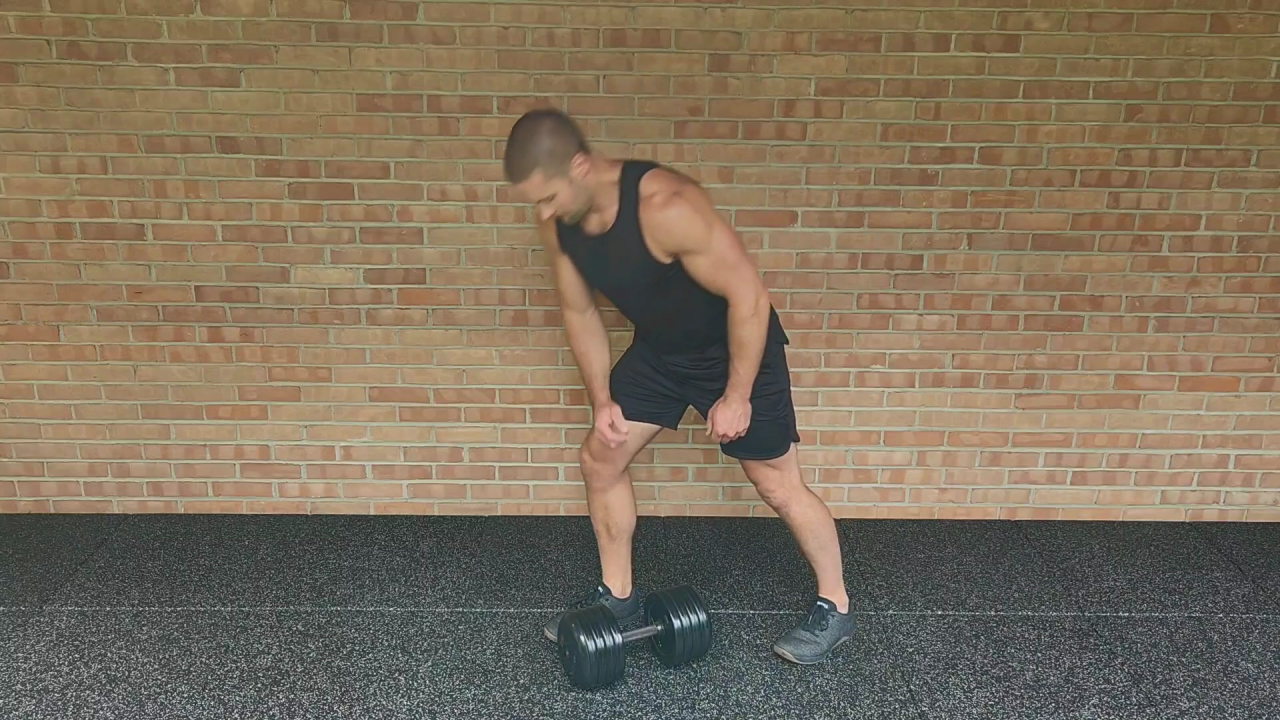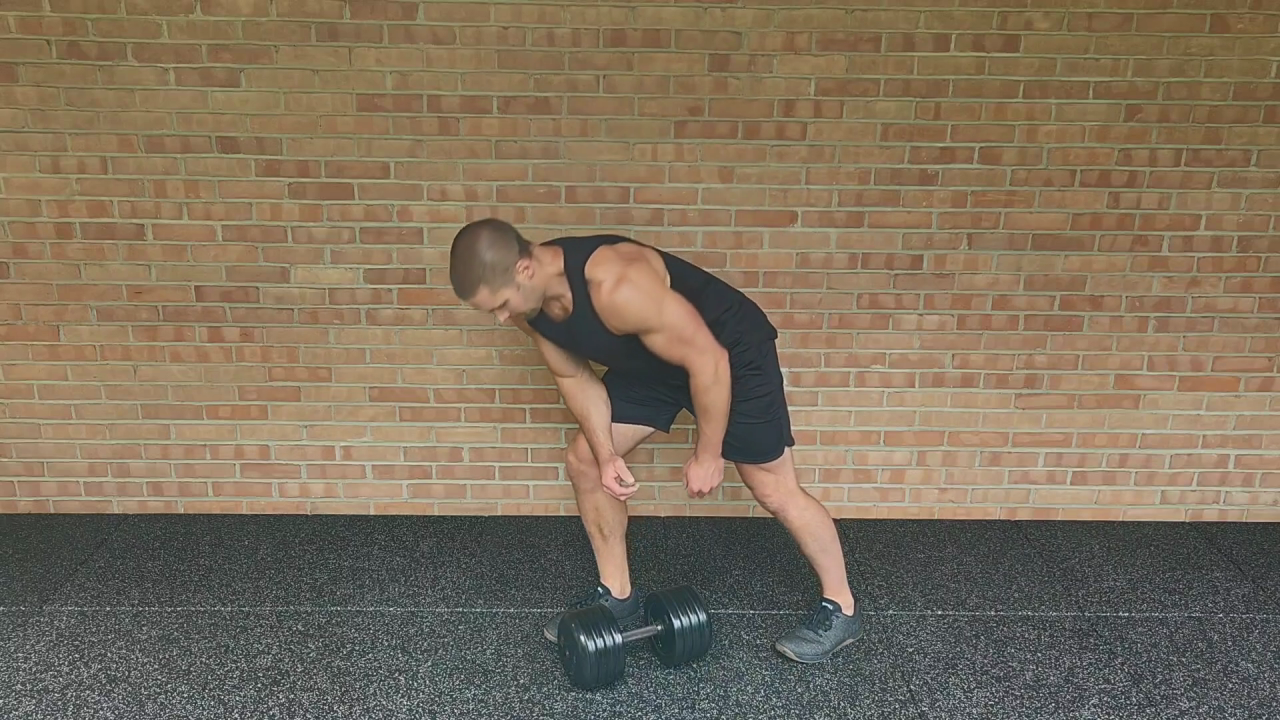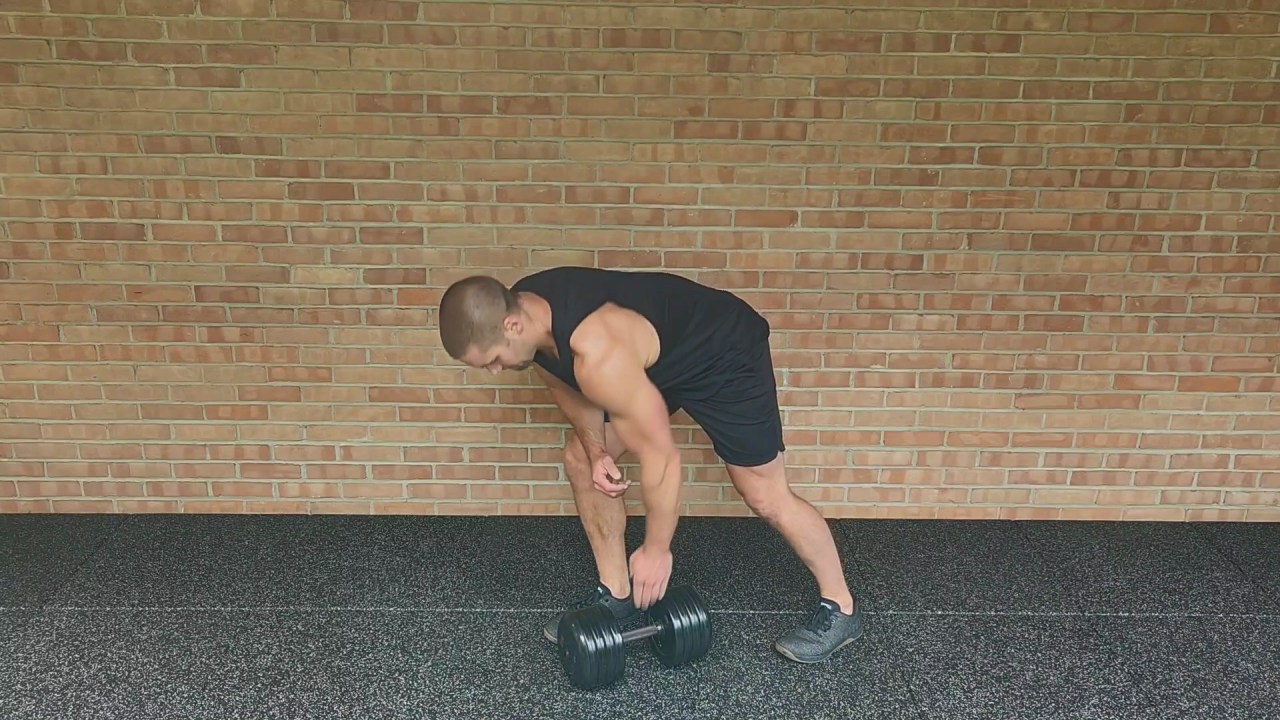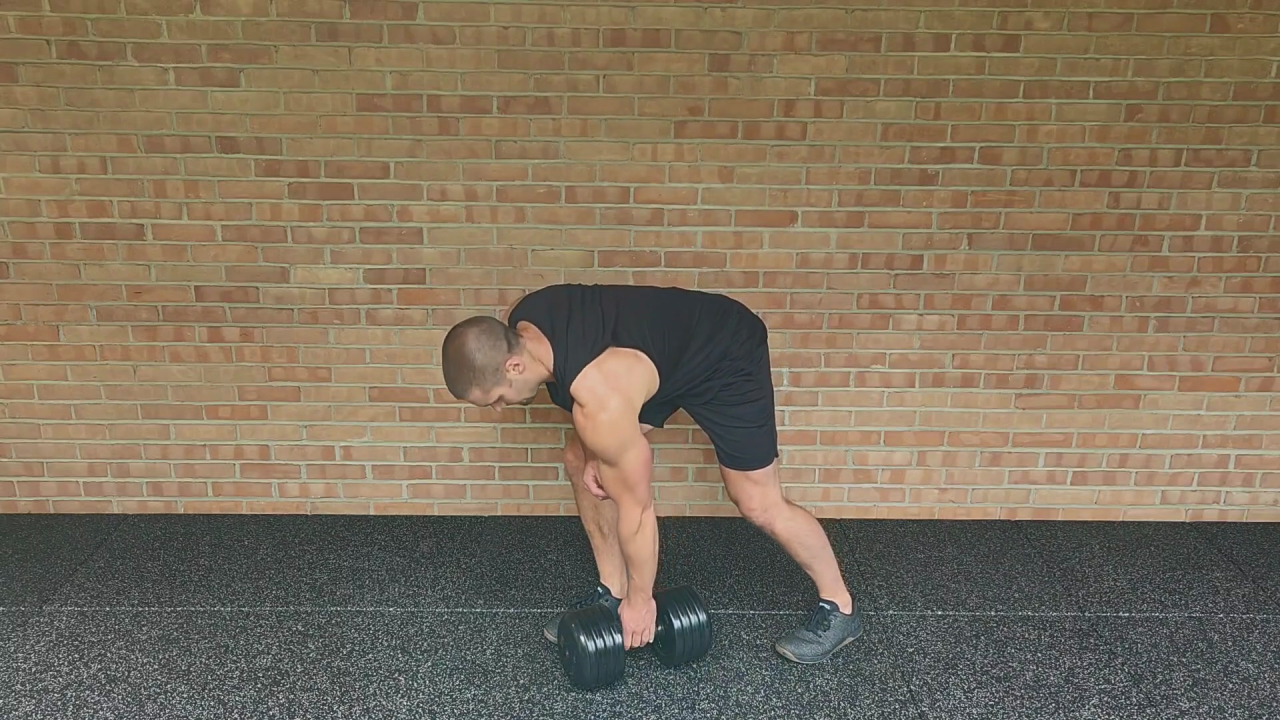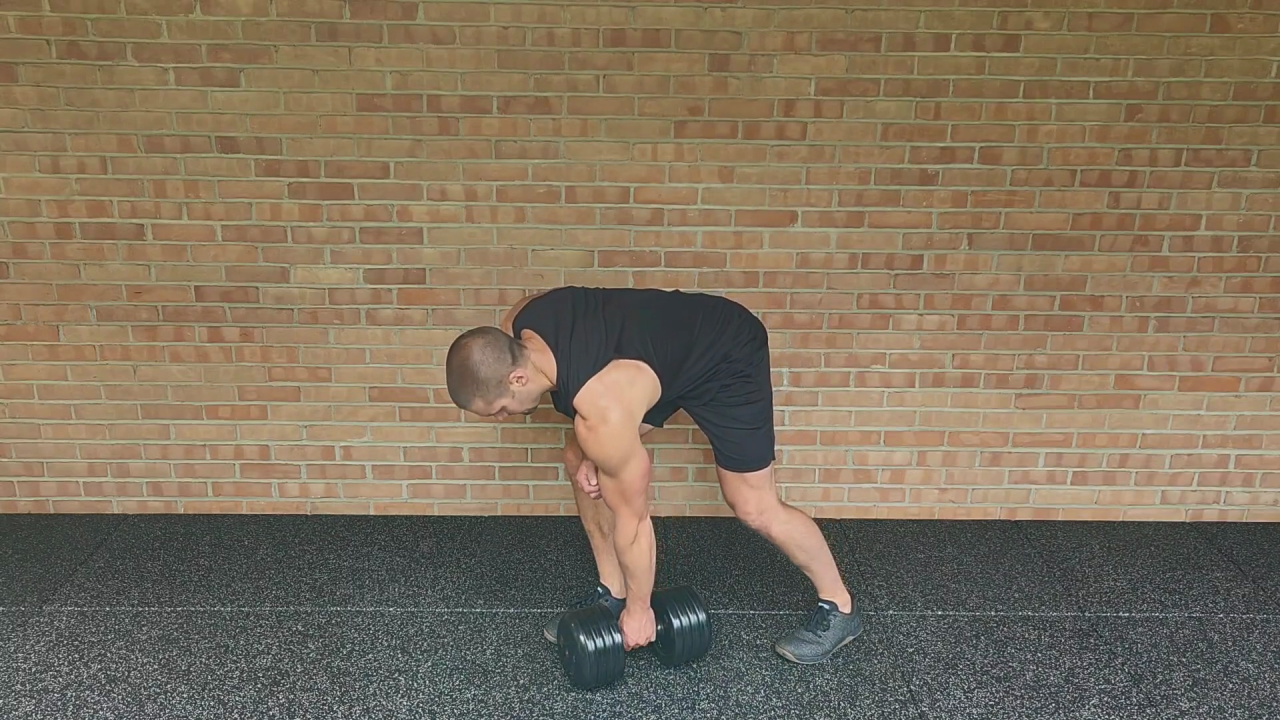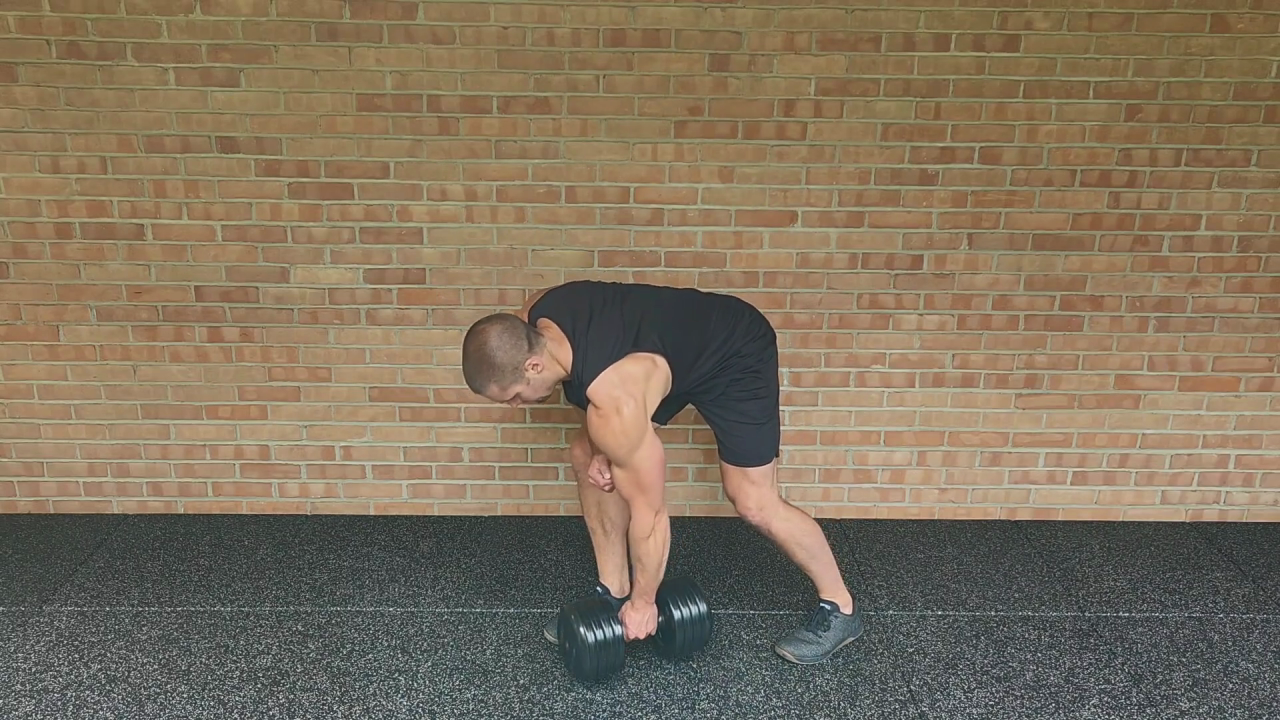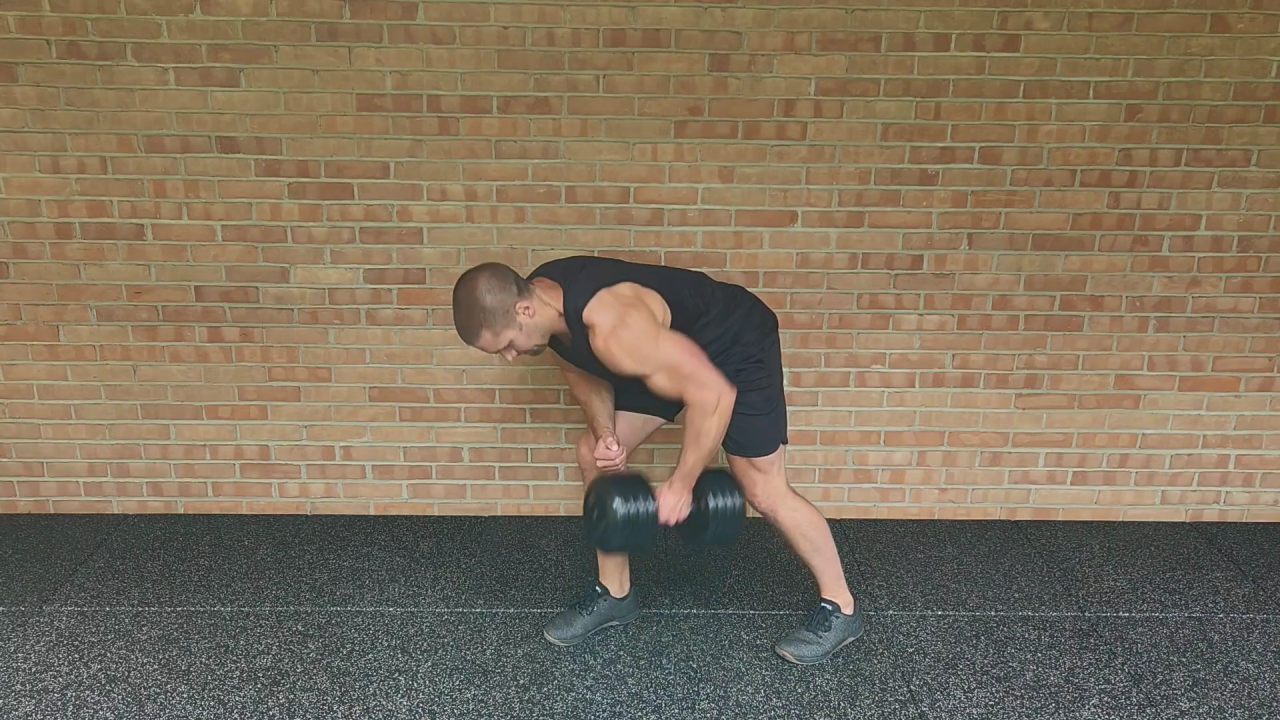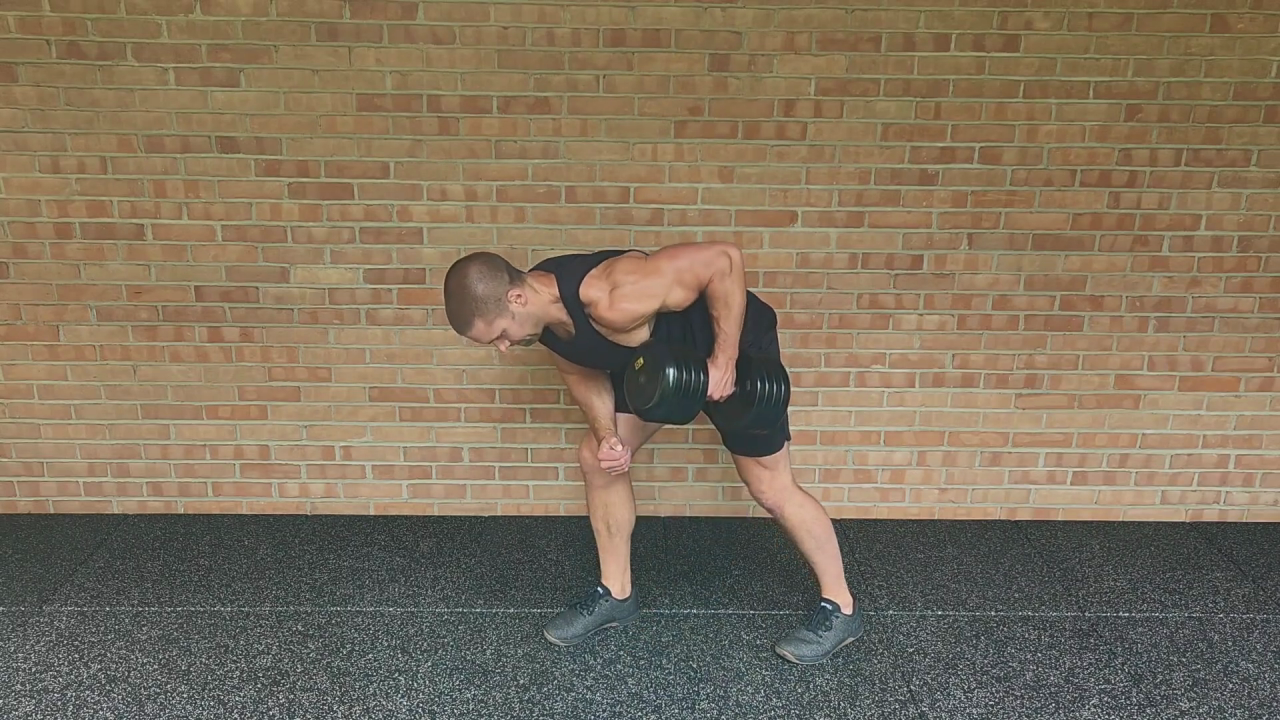
dt=0.3s
person 1, frame 1
left shoulder: (665, 206)
right shoulder: (558, 224)
left elbow: (750, 296)
right elbow: (580, 310)
left wrist: (736, 397)
right wrist: (602, 400)
left hip: (739, 343)
right hip: (661, 351)
left knee: (776, 486)
right knee: (600, 458)
left ankle: (834, 606)
right ankle: (618, 595)
person 1, frame 2
left shoulder: (617, 286)
right shoulder: (528, 298)
left elbow: (708, 361)
right elbow: (572, 376)
left wrist: (707, 455)
right wrist: (607, 454)
left hip: (732, 356)
right hip: (649, 363)
left knee: (775, 490)
right knee: (583, 462)
left ankle: (841, 609)
right ankle: (618, 595)
person 1, frame 3
left shoulder: (600, 353)
right shoulder: (519, 306)
left elbow: (661, 458)
right elbow: (566, 383)
left wrist: (656, 549)
right wrist: (598, 449)
left hip: (726, 353)
right hip: (663, 353)
left knee: (765, 496)
right knee: (580, 461)
left ankle: (840, 608)
right ankle: (615, 593)
person 1, frame 4
left shoulder: (601, 398)
right shoulder: (516, 326)
left elbow: (636, 508)
left wrist: (641, 600)
right wrist: (593, 454)
left hip: (726, 358)
right hip: (666, 350)
left knee: (758, 503)
right knee: (579, 461)
left ankle: (840, 608)
right ankle: (612, 591)
person 1, frame 5
left shoulder: (601, 406)
right shoulder: (516, 329)
left elbow: (631, 517)
left wrist: (639, 609)
right wrist: (590, 453)
left hip: (727, 357)
right hip: (668, 345)
left knee: (753, 507)
right knee: (580, 461)
left ankle: (839, 608)
right ankle: (611, 593)
person 1, frame 6
left shoulder: (615, 399)
right shoulder: (531, 322)
left elbow: (649, 510)
left wrist: (644, 602)
right wrist: (600, 448)
left hip: (736, 356)
right hip: (676, 344)
left knee: (754, 503)
right knee: (585, 456)
left ankle: (840, 608)
right ankle: (614, 591)
person 1, frame 7
left shoulder: (612, 328)
right shoulder: (542, 301)
left elbow: (713, 398)
right elbow: (581, 367)
left wrist: (681, 486)
right wrist: (604, 430)
left hip: (738, 351)
right hip: (666, 353)
left knee: (763, 491)
right knee: (594, 455)
left ankle: (840, 607)
right ankle: (615, 593)
person 1, frame 8
left shoulder: (611, 300)
right shoulder: (540, 305)
left elbow: (725, 259)
right elbow: (580, 369)
left wrist: (723, 363)
right wrist: (606, 434)
left hip: (733, 342)
left knee: (770, 488)
right knee: (596, 460)
left ankle: (841, 608)
right ankle: (616, 594)
